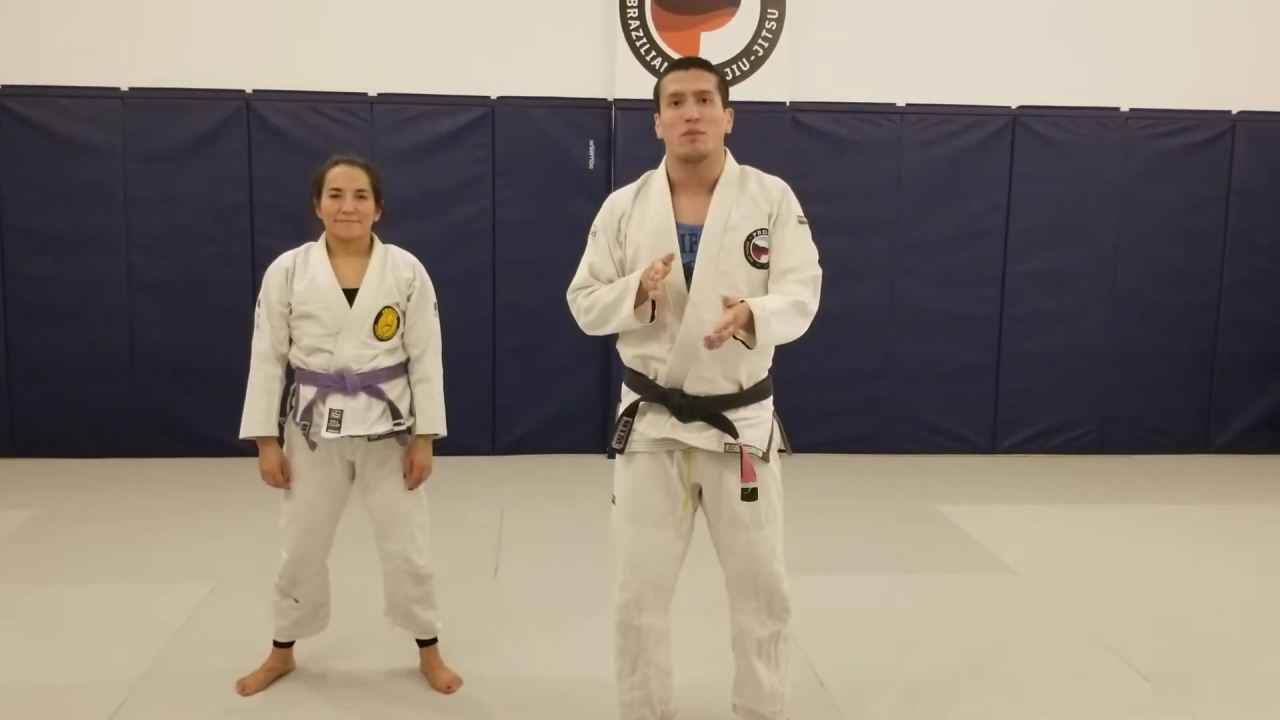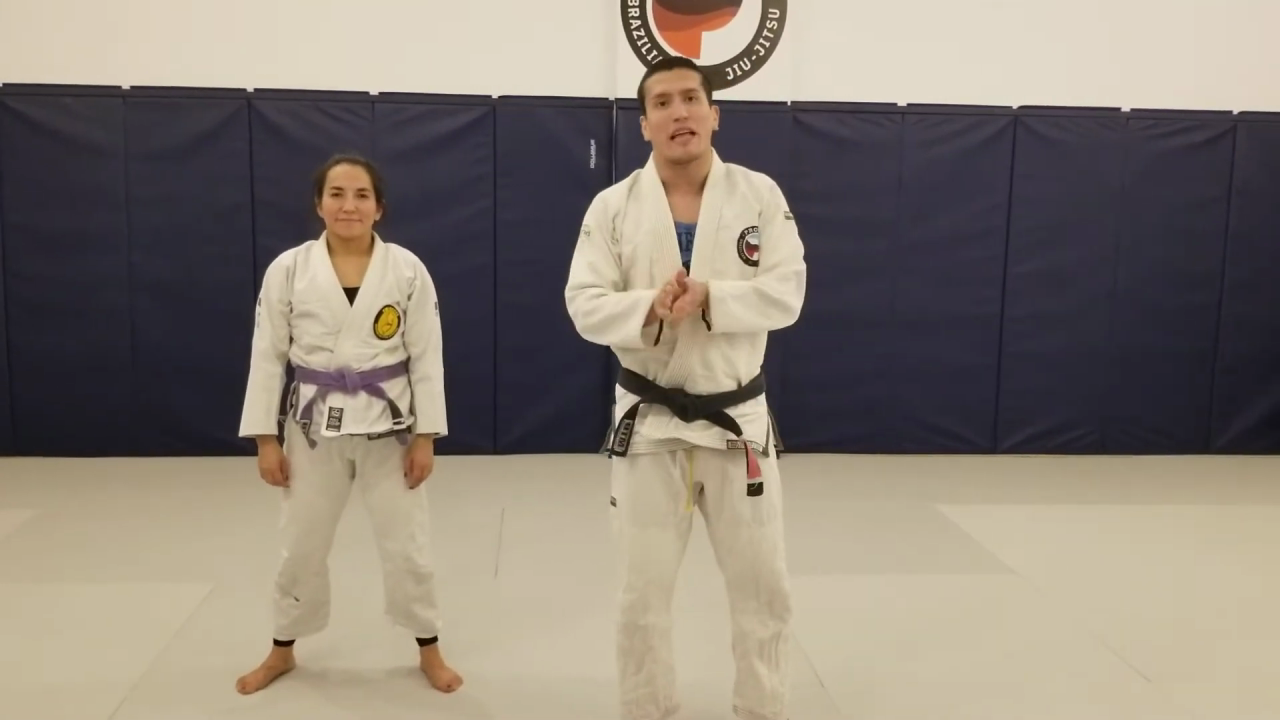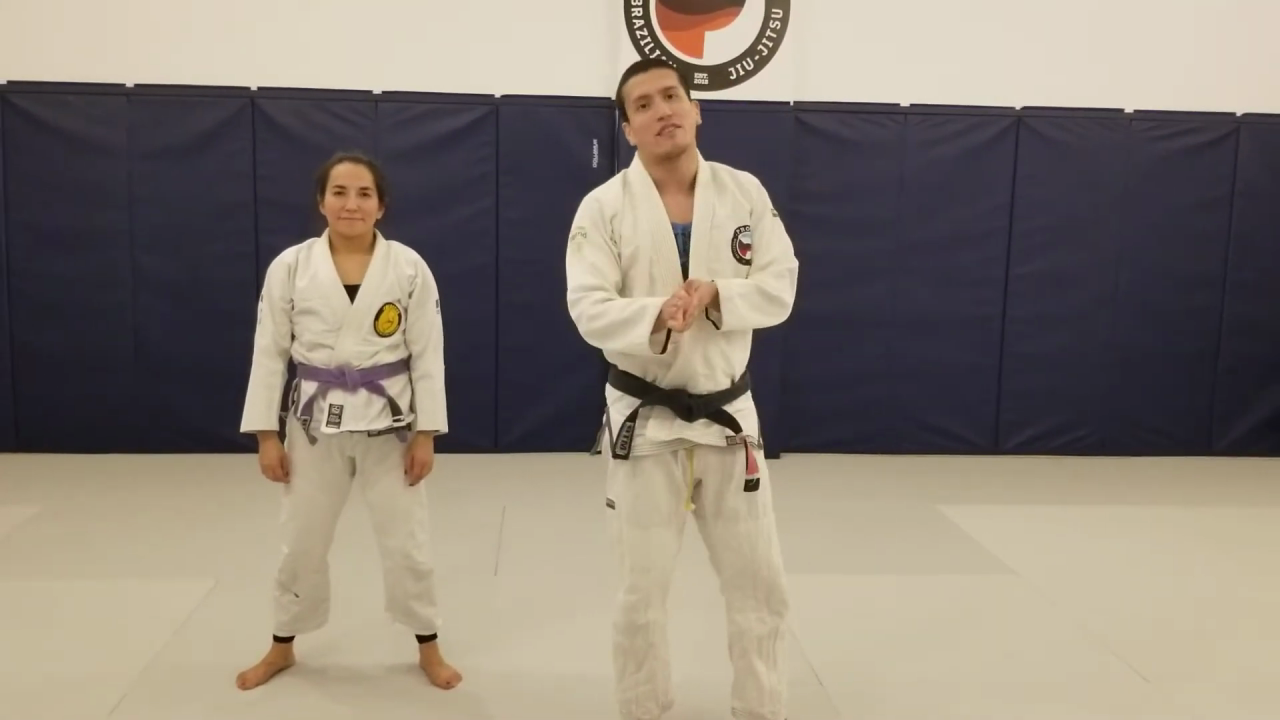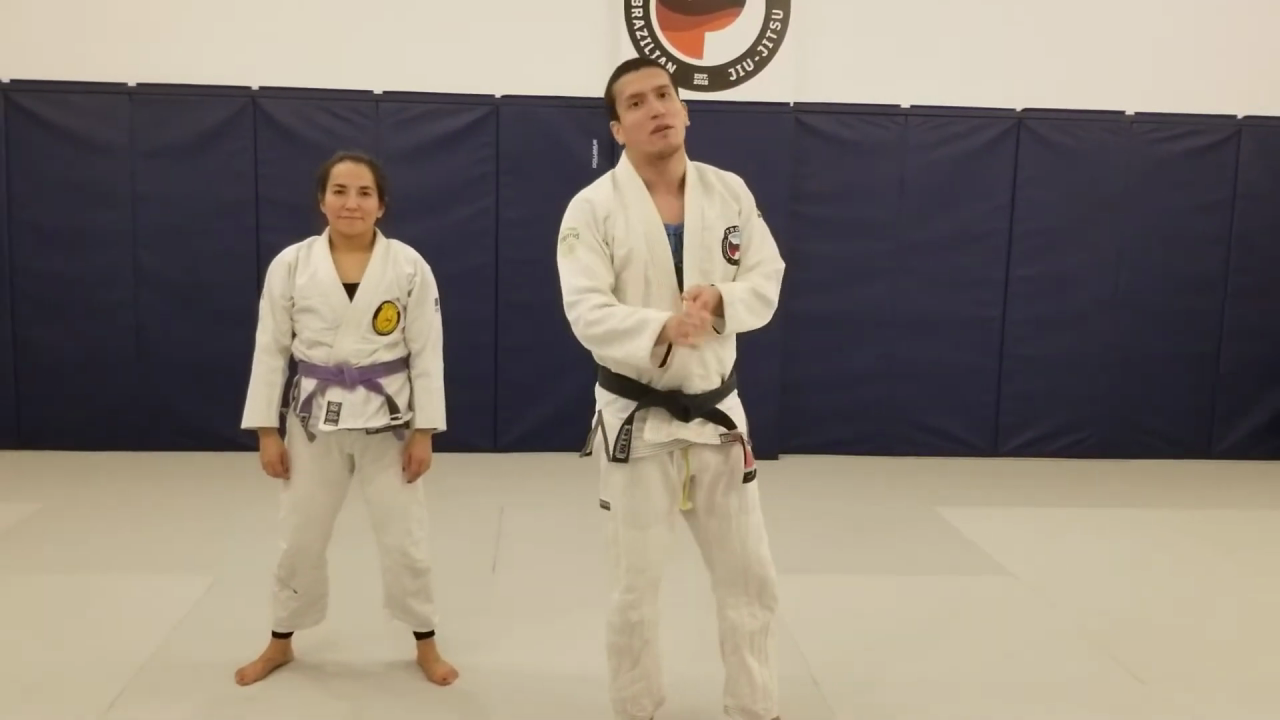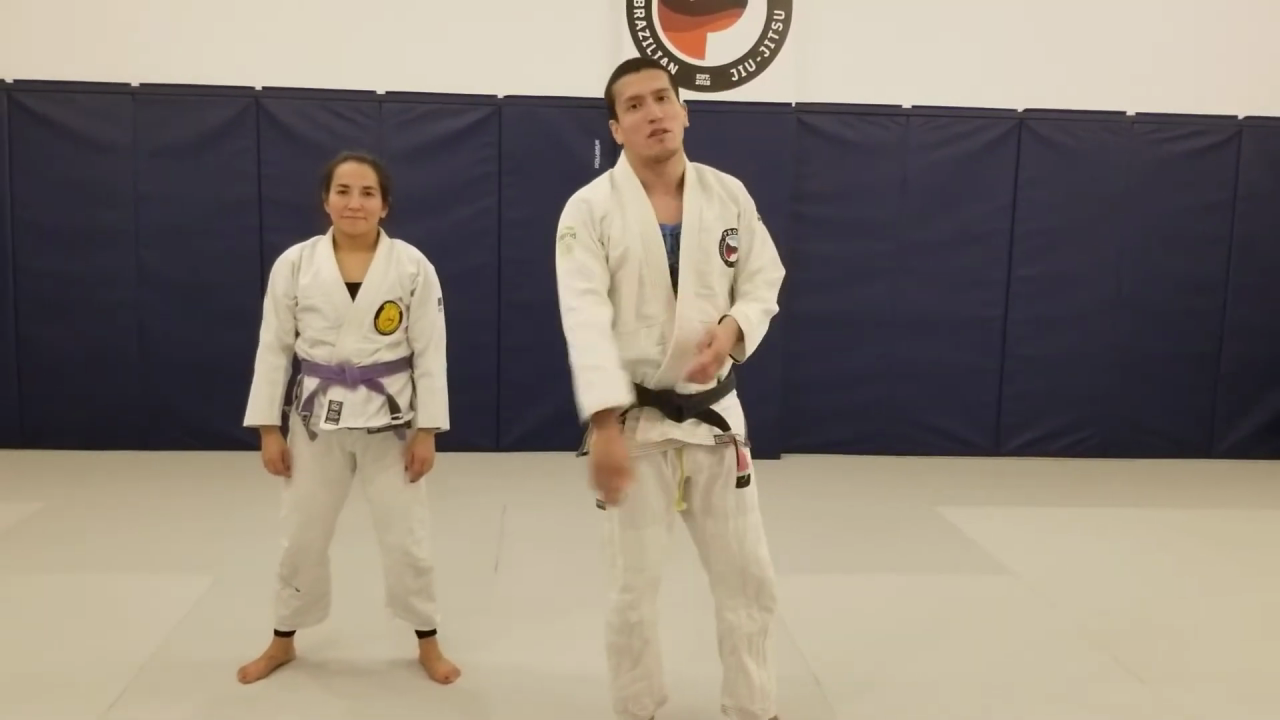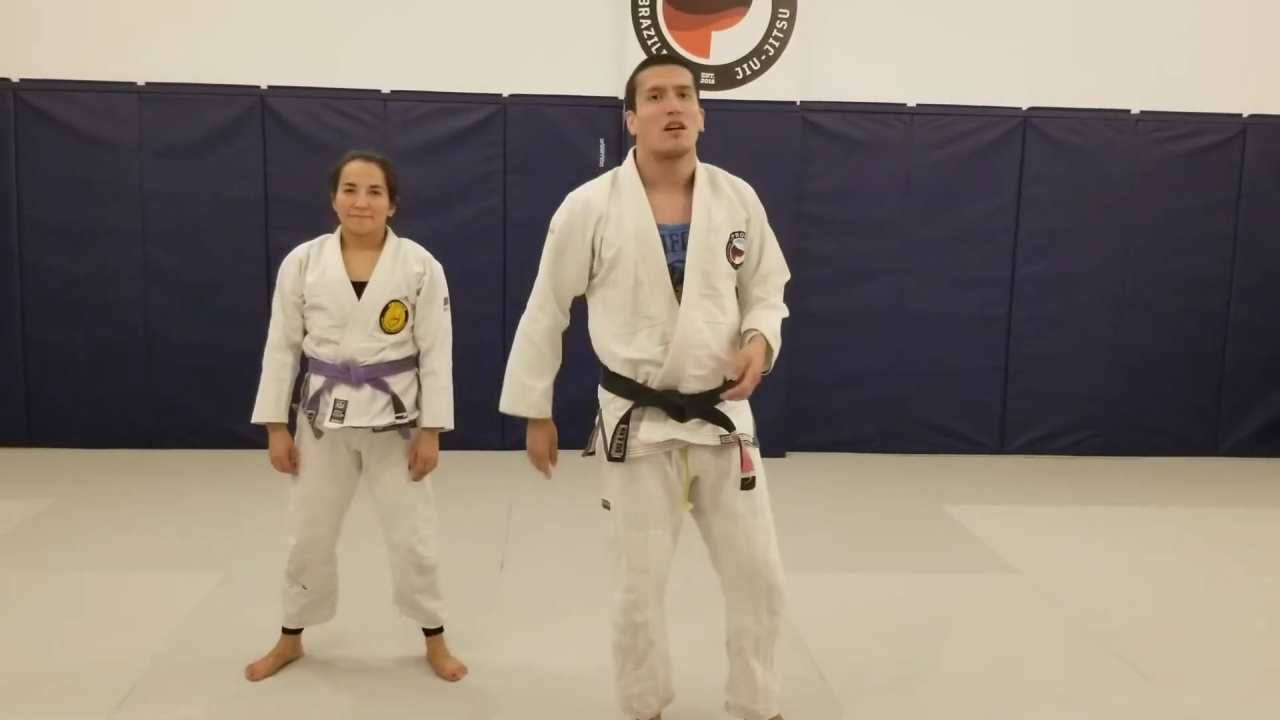
dt=0.2s
person 1, frame 1
left shoulder: (772, 197)
right shoulder: (624, 206)
left elbow: (800, 294)
right elbow: (585, 304)
left wrist: (750, 316)
right wrist: (638, 291)
left hip: (741, 422)
right hip: (652, 422)
left knee: (761, 587)
right knee: (640, 592)
person 1, frame 2
left shoulder: (759, 193)
right shoulder: (614, 206)
left elbow: (785, 293)
right elbow: (586, 307)
left wrist: (709, 297)
right wrist: (651, 309)
left hip: (737, 420)
right hip: (649, 421)
left knee: (762, 586)
right knee: (643, 591)
person 1, frame 3
left shoulder: (744, 192)
right shoulder: (603, 206)
left elbow: (779, 290)
right elbow: (590, 310)
left wrist: (713, 295)
right wrist: (658, 315)
left hip: (728, 417)
right hip: (644, 420)
left knee: (758, 583)
right knee: (641, 590)
person 1, frame 4
left shoulder: (729, 191)
right shoulder: (592, 207)
left elbow: (766, 287)
right elbow: (587, 312)
left wrist: (715, 301)
right wrist: (661, 330)
left hip: (718, 414)
right hip: (637, 420)
left knee: (749, 578)
right knee: (636, 587)
person 1, frame 5
left shoulder: (728, 194)
right shoulder: (590, 208)
left elbow: (763, 288)
right elbow: (584, 318)
left wrist: (733, 333)
right wrist: (604, 422)
left hip: (715, 416)
right hip: (635, 419)
left knee: (747, 578)
right knee: (634, 586)
person 1, frame 6
left shoulder: (738, 197)
right shoulder: (591, 206)
left elbow: (768, 289)
right elbow: (546, 309)
left wrist: (760, 340)
right wrist: (535, 409)
left hip: (724, 418)
right hip: (638, 422)
left knee: (758, 579)
right knee: (639, 589)
person 2, frame 1
left shoulder: (406, 270)
right shoulder: (287, 270)
left elbow: (426, 358)
right elbow: (267, 358)
left wrist: (425, 438)
right wrist: (266, 440)
left hip: (388, 425)
right hip: (315, 427)
left knee: (407, 545)
right knee: (301, 546)
left ankle: (428, 651)
right ankle: (282, 652)
person 2, frame 2
left shoulder: (407, 269)
right shoulder: (288, 269)
left elbow: (426, 357)
right elbow: (267, 356)
left wrist: (425, 436)
right wrist: (265, 438)
left hip: (388, 424)
right hip: (315, 425)
left knee: (407, 544)
right knee: (301, 545)
left ankle: (429, 649)
right ankle: (282, 650)
person 2, frame 3
left shoulder: (409, 267)
right shoulder: (289, 266)
left elbow: (428, 355)
right elbow: (269, 352)
left wrist: (426, 434)
right wrist: (266, 435)
left hip: (389, 422)
right hip: (316, 422)
left knee: (406, 541)
right knee: (301, 542)
left ankle: (428, 647)
right ankle: (282, 646)
person 2, frame 4
left shoulder: (409, 266)
right shoulder: (290, 264)
left elbow: (427, 353)
right elbow: (270, 350)
left wrist: (424, 431)
right wrist: (267, 431)
left hip: (388, 419)
right hip: (316, 419)
left knee: (405, 538)
right knee: (300, 537)
left ankle: (425, 643)
right ankle: (280, 642)
person 2, frame 5
left shoulder: (413, 266)
right shoulder: (294, 264)
left elbow: (430, 352)
right elbow: (274, 348)
left wrist: (427, 430)
right wrist: (269, 428)
left hip: (390, 418)
right hip: (319, 418)
left knee: (407, 537)
right knee: (302, 536)
left ankle: (427, 642)
right ankle: (283, 640)
person 2, frame 6
left shoulder: (420, 265)
right shoulder: (302, 262)
left elbow: (436, 352)
right elbow: (281, 346)
left wrist: (431, 430)
right wrist: (276, 426)
left hip: (395, 417)
right hip: (325, 417)
left knee: (412, 535)
right knee: (308, 534)
left ankle: (434, 640)
right ankle: (291, 638)
